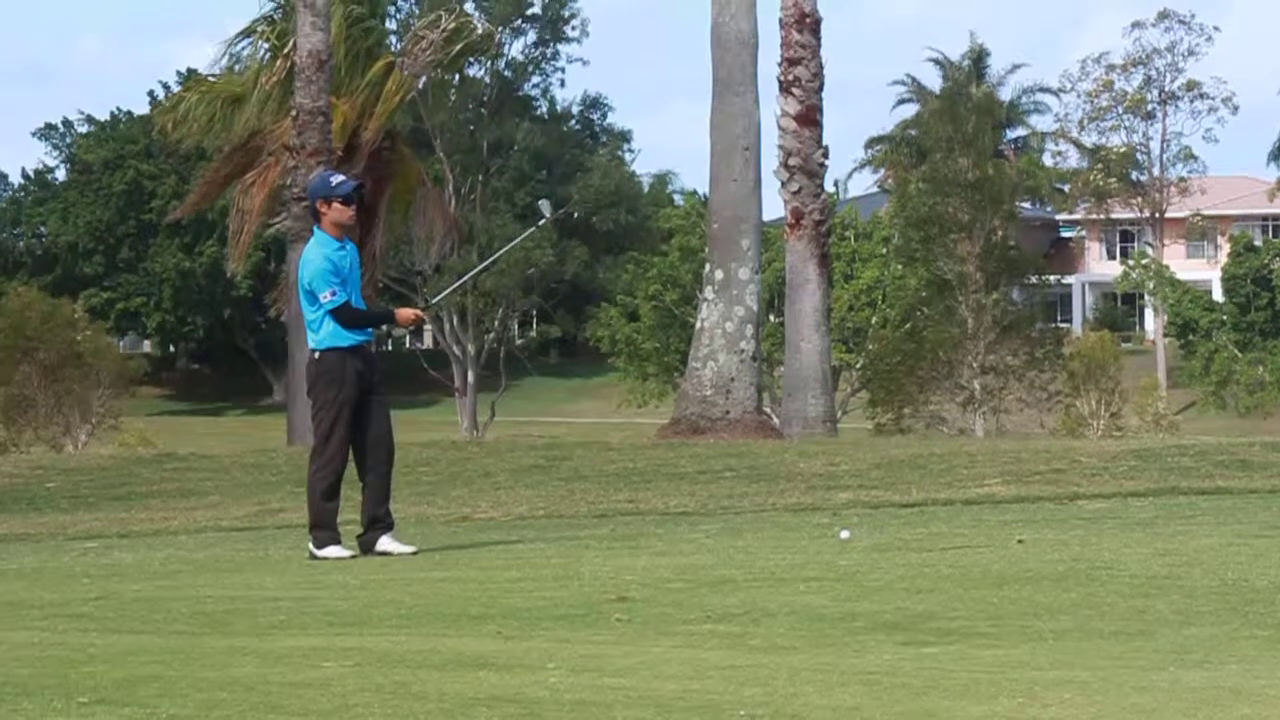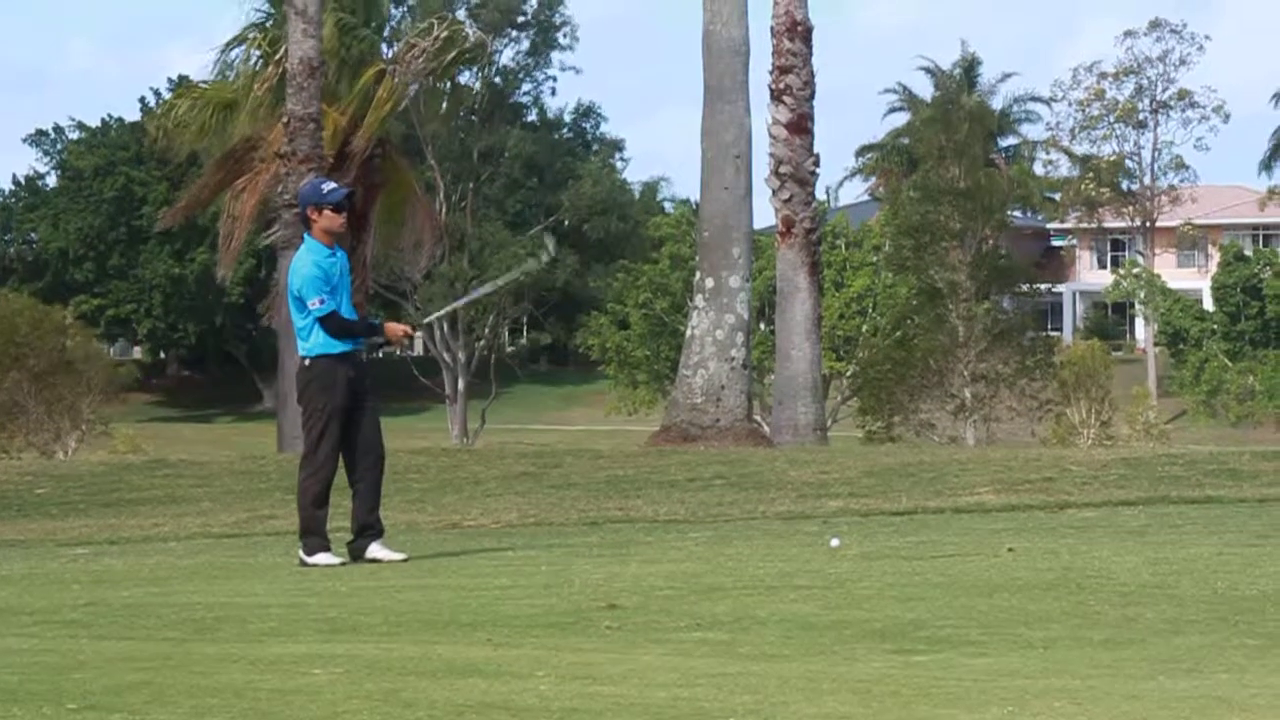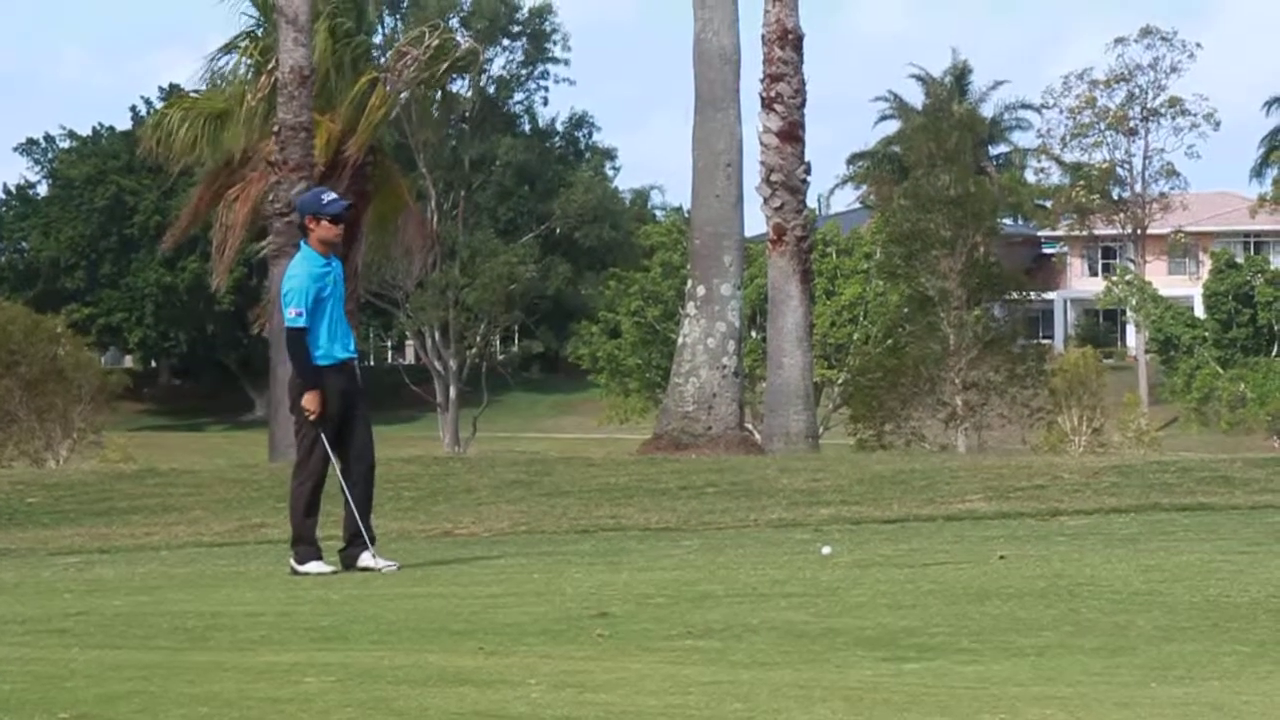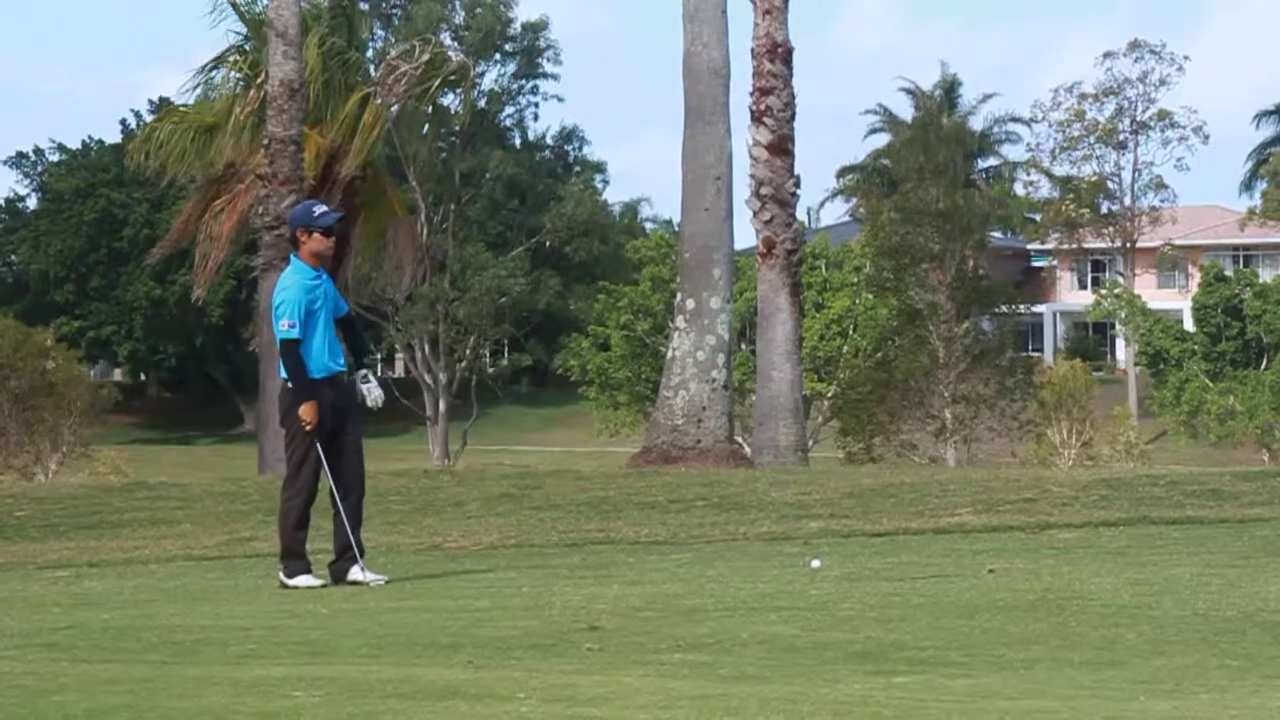
dt=0.7s
person 1, frame 1
left shoulder: (349, 248)
right shoulder: (318, 258)
right elbow: (344, 315)
left wrist: (388, 319)
right wrist: (393, 317)
left hip: (362, 356)
right hip: (332, 362)
left knee: (378, 448)
right knee: (331, 452)
left ankle: (377, 532)
right ankle: (323, 538)
person 1, frame 2
left shoulder: (339, 256)
right shoulder: (308, 265)
right elbow: (331, 324)
left wrist: (376, 333)
right wrist: (381, 330)
left hip: (352, 363)
right hip: (323, 369)
left knee: (369, 453)
right knee: (321, 459)
left ankle: (367, 539)
right ankle: (312, 545)
person 1, frame 3
left shoulder: (335, 265)
right shoulder: (301, 273)
right elbow: (294, 337)
right wrist: (310, 389)
left hip: (345, 373)
right hip: (317, 379)
left knee: (361, 463)
right knee: (312, 468)
left ankle: (358, 547)
right ankle: (304, 553)
person 1, frame 4
left shoulder: (324, 279)
right shoulder: (293, 285)
left elbow: (346, 322)
right elbow: (288, 348)
left wrist: (362, 370)
right wrist: (306, 399)
left hip: (337, 387)
right hip: (306, 393)
left knee: (351, 478)
right knee: (302, 482)
left ankle: (347, 562)
right ankle: (293, 566)
